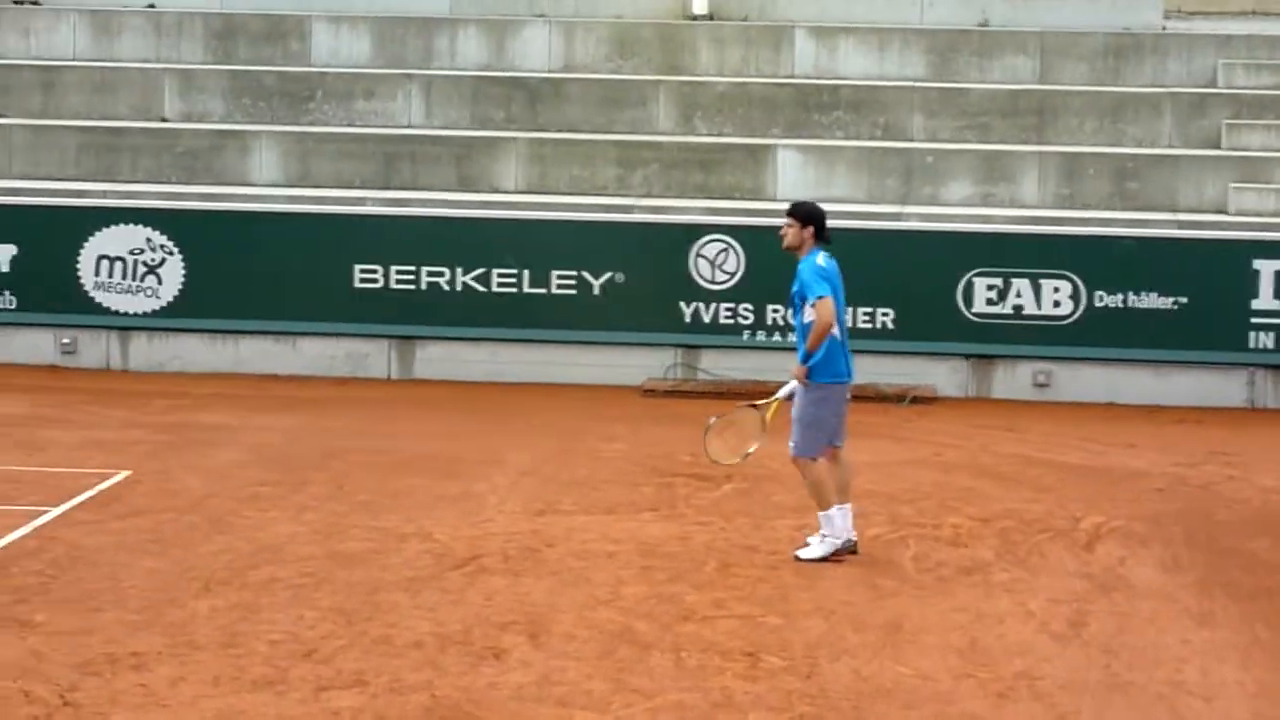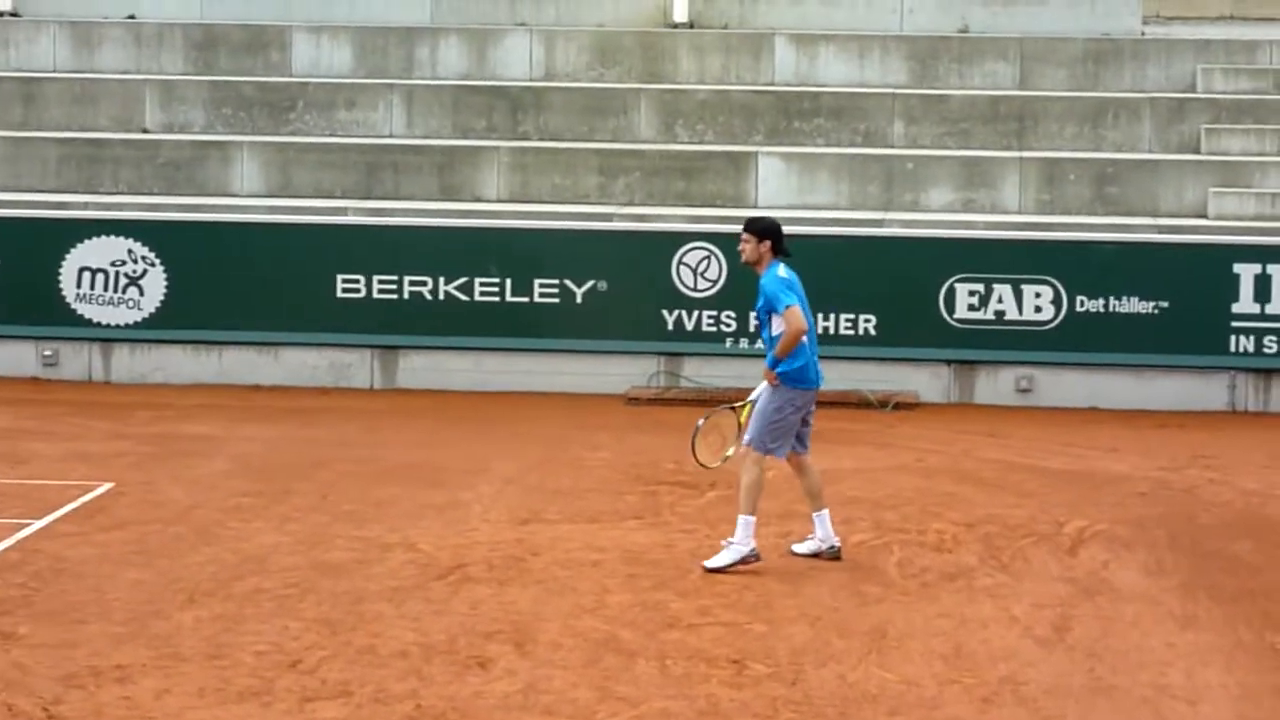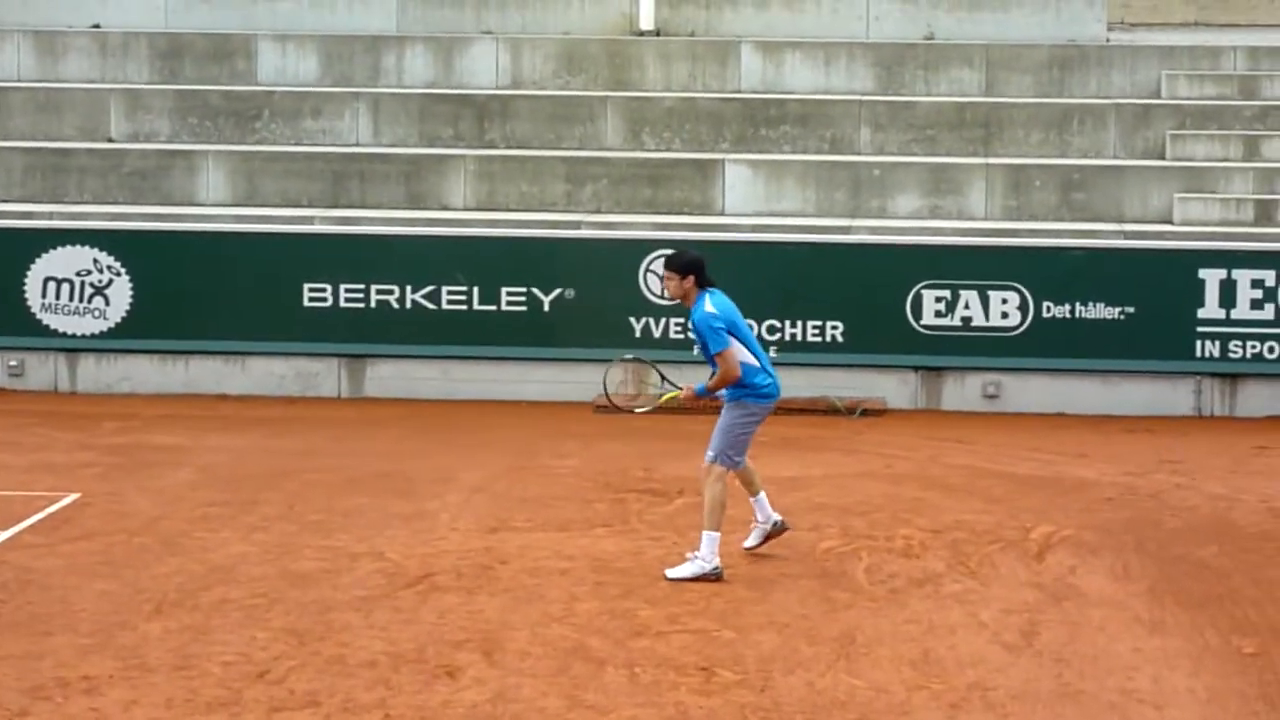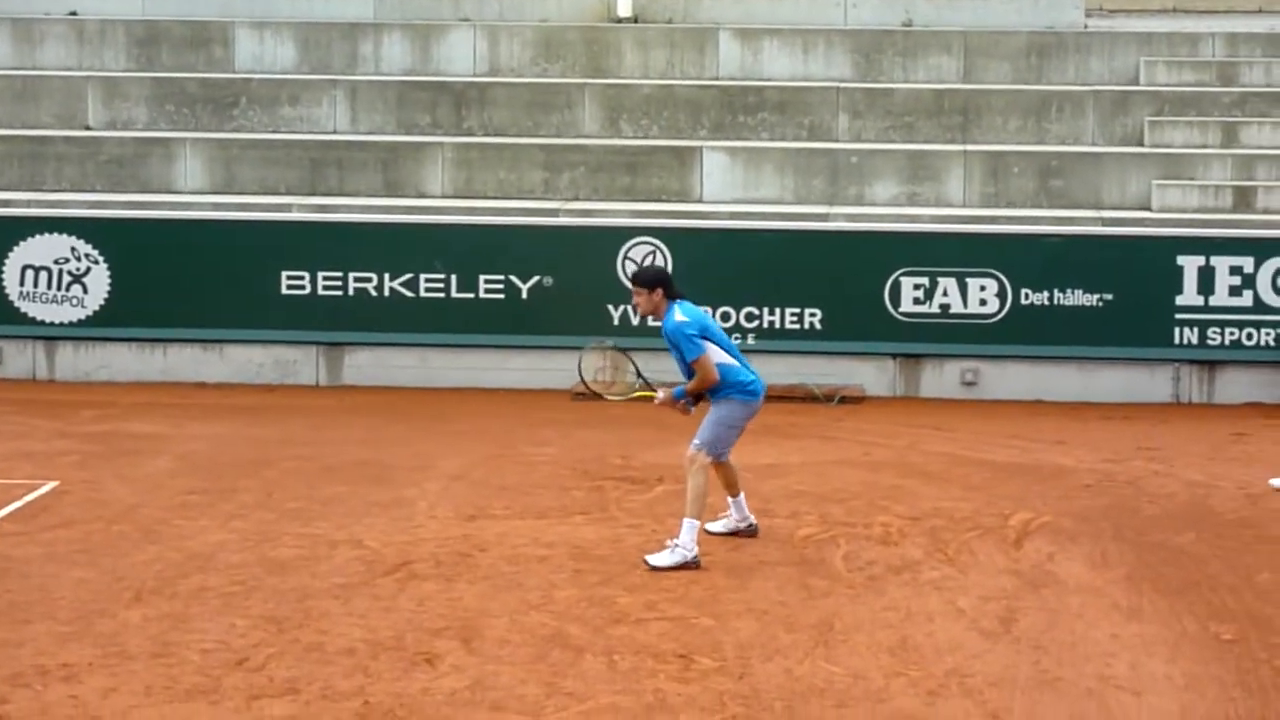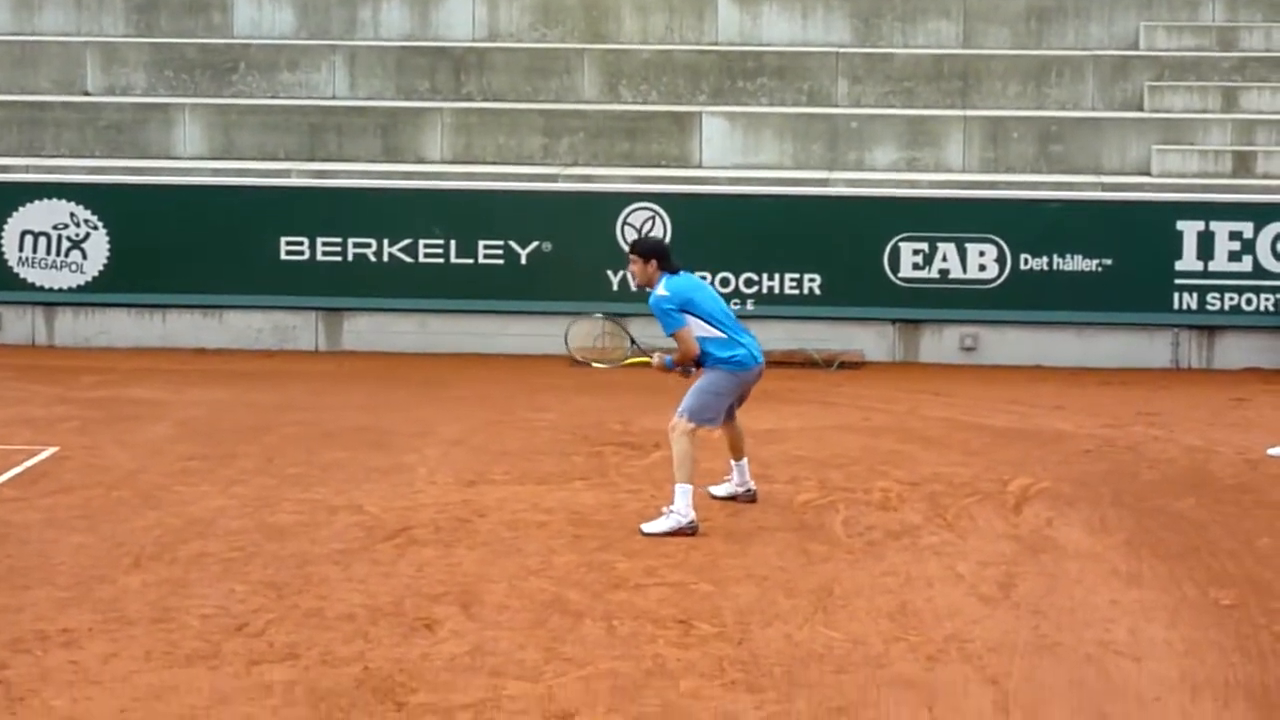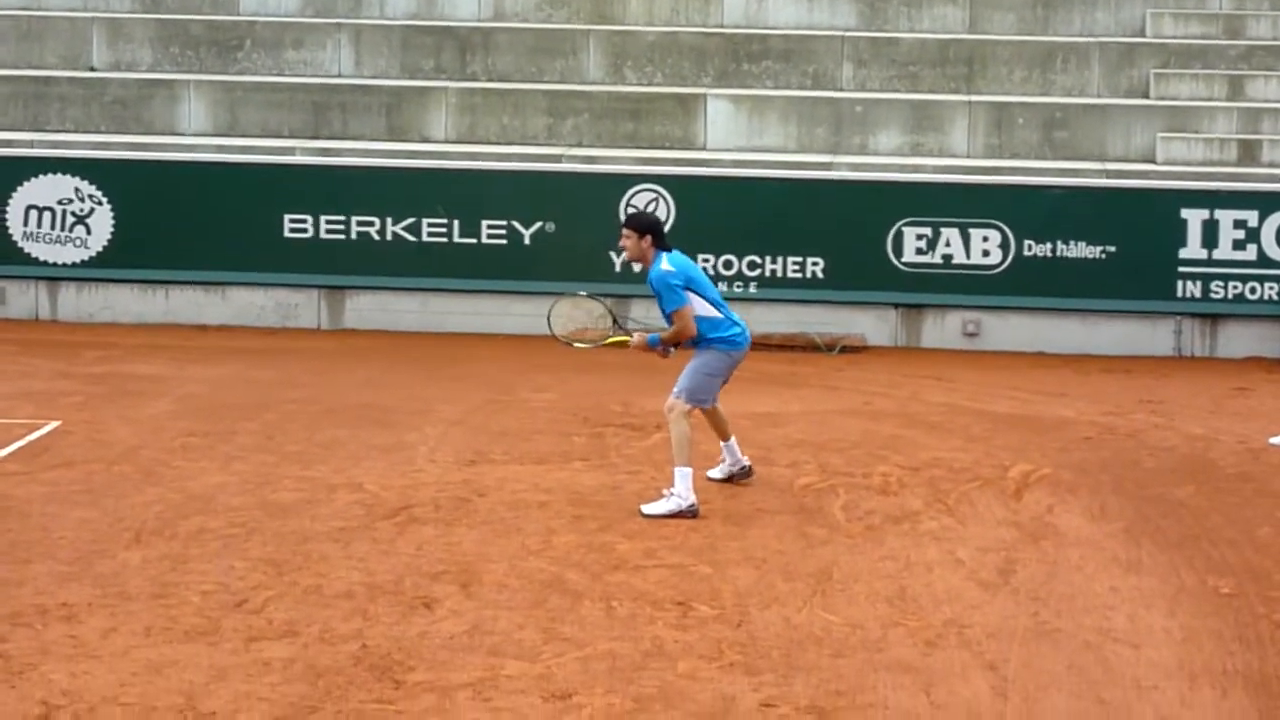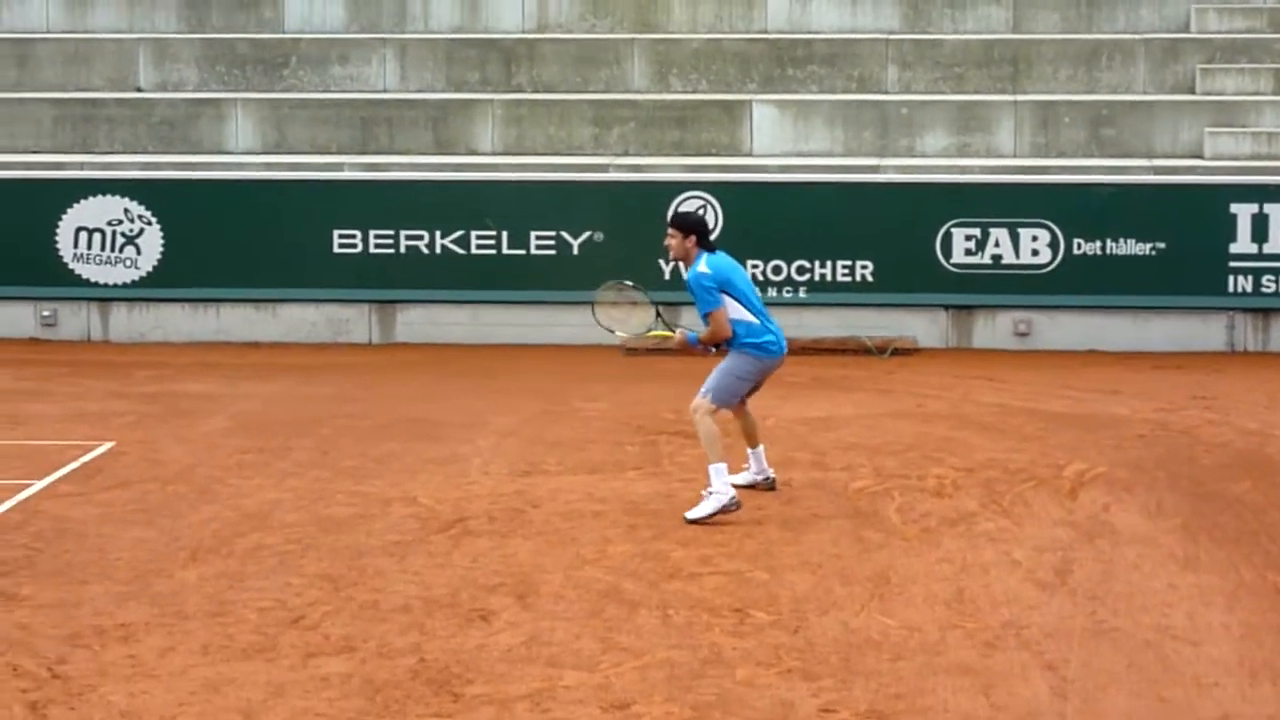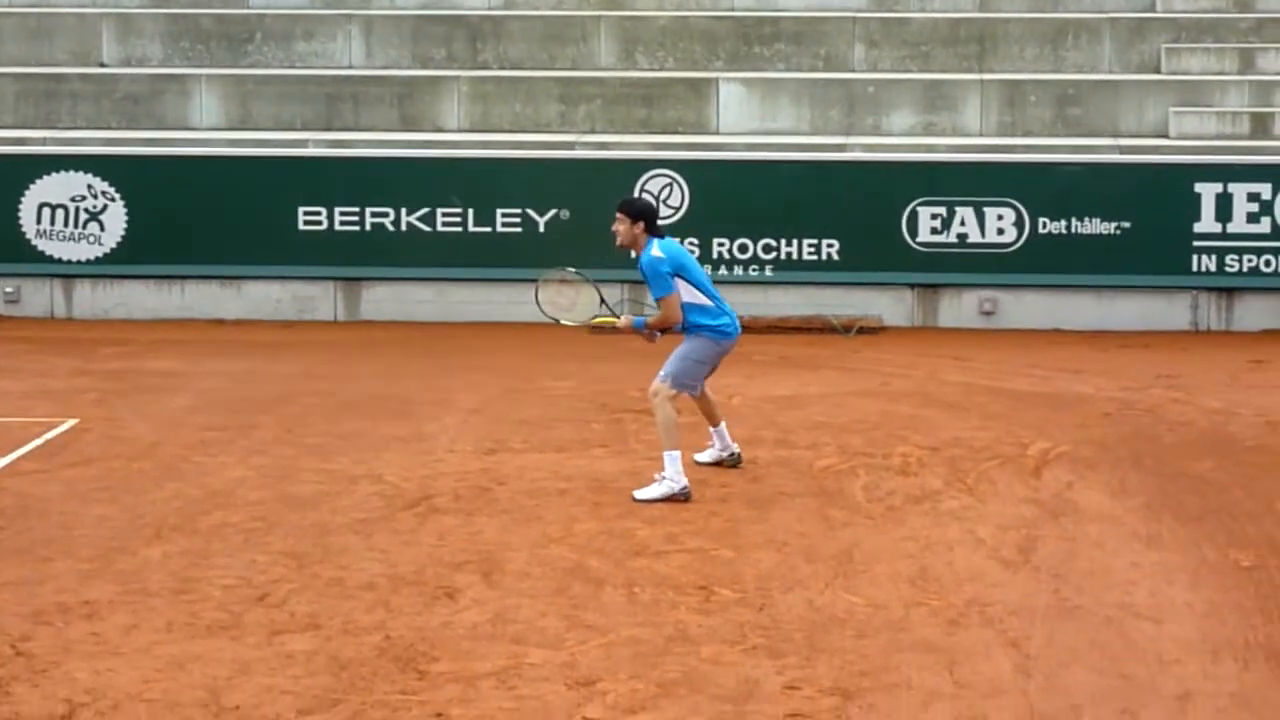
dt=0.3s
person 1, frame 1
left shoulder: (810, 267)
right shoulder: (824, 263)
left elbow: (826, 320)
left wrist: (804, 359)
left hip: (821, 374)
right hip: (834, 372)
left knee: (803, 455)
right knee: (831, 450)
left ankle: (833, 534)
right ankle: (842, 530)
person 1, frame 2
left shoulder: (774, 280)
right shoulder: (782, 276)
left elbow: (798, 327)
left wrist: (773, 365)
left hip: (790, 381)
right hip: (804, 379)
left knee: (752, 454)
right knee: (797, 457)
left ankle: (743, 544)
right ankle: (825, 538)
person 1, frame 3
left shoulder: (705, 315)
right shoulder: (712, 298)
left elbow: (731, 372)
left wrist: (700, 391)
right wrist: (710, 386)
left hip: (750, 395)
right hip: (757, 389)
left knee: (714, 469)
right knee: (732, 459)
left ankle: (707, 560)
right ankle: (766, 519)
person 1, frame 4
left shoulder: (677, 325)
right shoulder: (683, 310)
left elbow: (709, 376)
left wrist: (676, 396)
right wrist: (689, 396)
left hip: (738, 394)
right hip: (746, 389)
left knee: (696, 460)
right knee: (716, 453)
left ankle: (685, 548)
right ankle: (741, 519)
person 1, frame 5
left shoulder: (660, 298)
right shoulder: (687, 280)
left elbow: (690, 349)
left wrist: (668, 363)
right wrist: (693, 363)
left hip: (730, 365)
right hip: (751, 358)
left knee: (680, 428)
right knee: (725, 416)
left ankle: (682, 514)
right ankle: (742, 484)
person 1, frame 6
left shoulder: (662, 273)
right shoulder: (672, 259)
left elbow: (687, 329)
left wrist: (651, 341)
right wrist: (669, 341)
left hip: (721, 344)
right hip: (730, 337)
left knee: (676, 408)
right knee: (701, 400)
left ankle: (683, 497)
right ankle: (735, 463)
person 1, frame 7
left shoulder: (699, 274)
right shoulder: (718, 259)
left elbow: (723, 331)
left wrist: (692, 340)
right wrist: (709, 340)
left hip: (754, 349)
right hip: (770, 344)
left knee: (701, 409)
right knee: (736, 402)
left ankle: (721, 492)
right ankle: (760, 472)
person 1, frame 8
left shoulder: (653, 259)
right shoulder: (664, 246)
left elbow: (673, 317)
left wrist: (638, 324)
right wrist: (656, 326)
left hip: (710, 332)
right hip: (720, 326)
left knee: (660, 392)
right knee: (692, 385)
left ankle: (674, 480)
right ankle: (725, 449)
